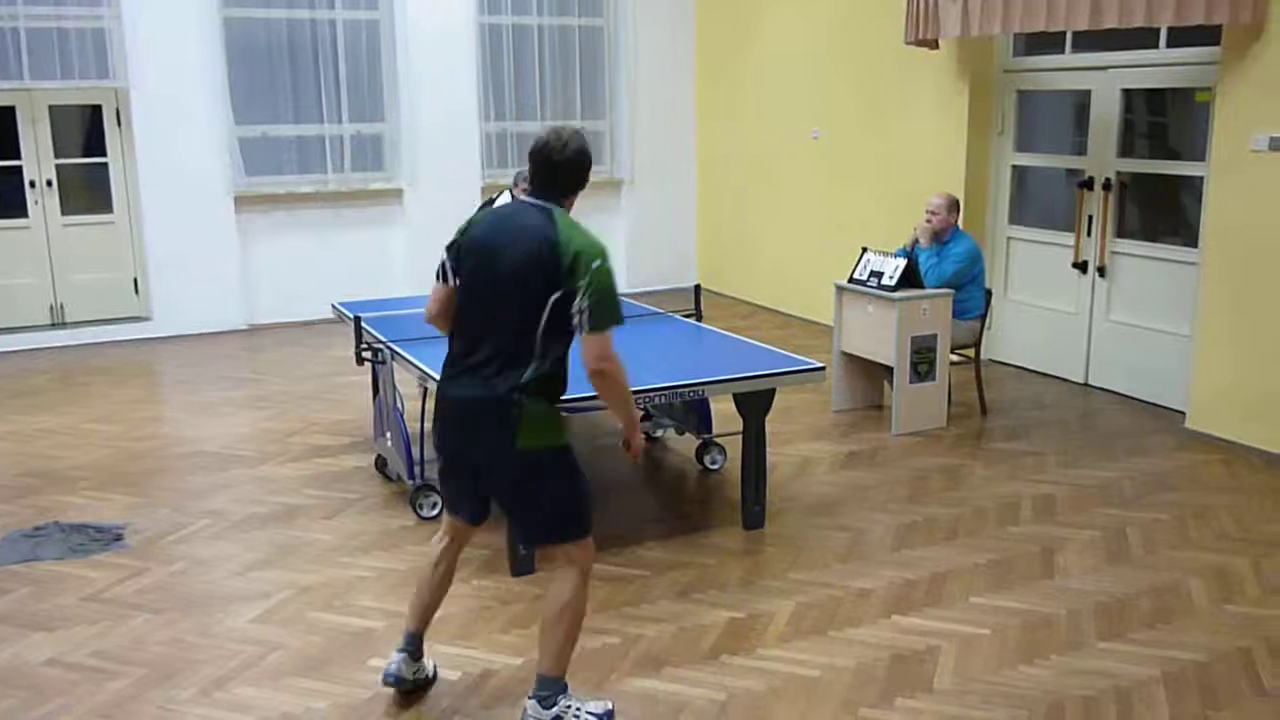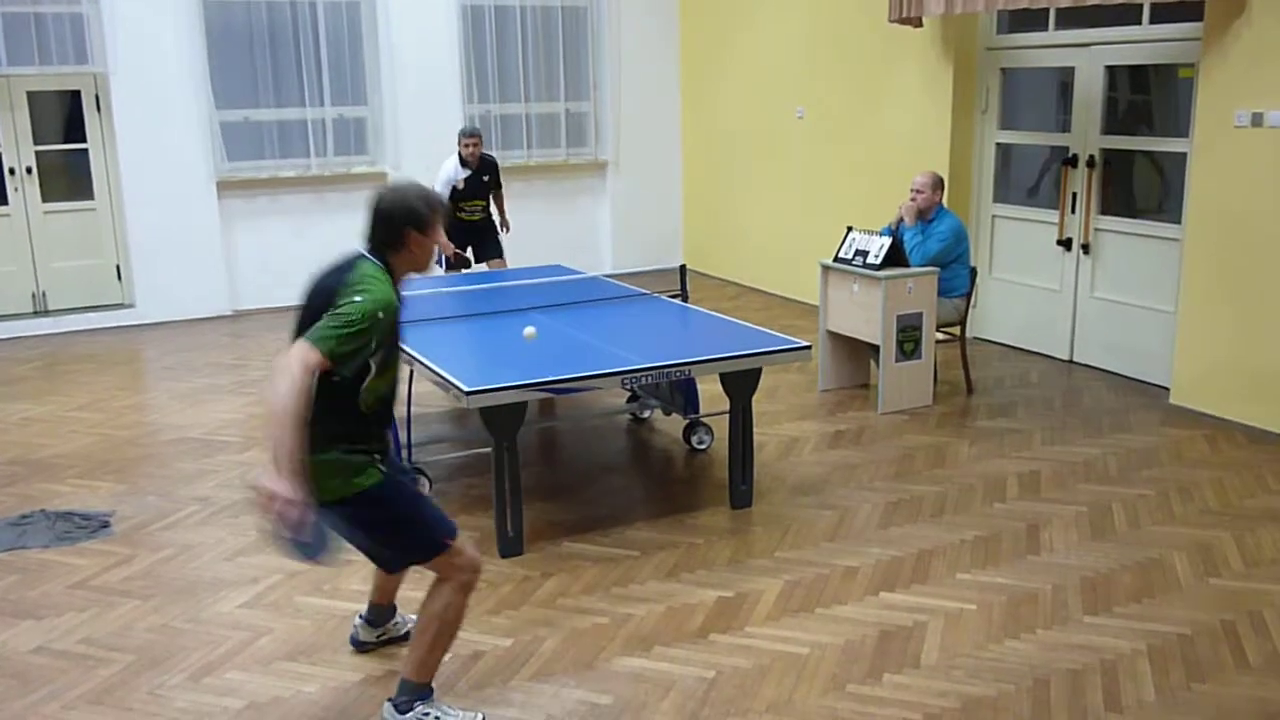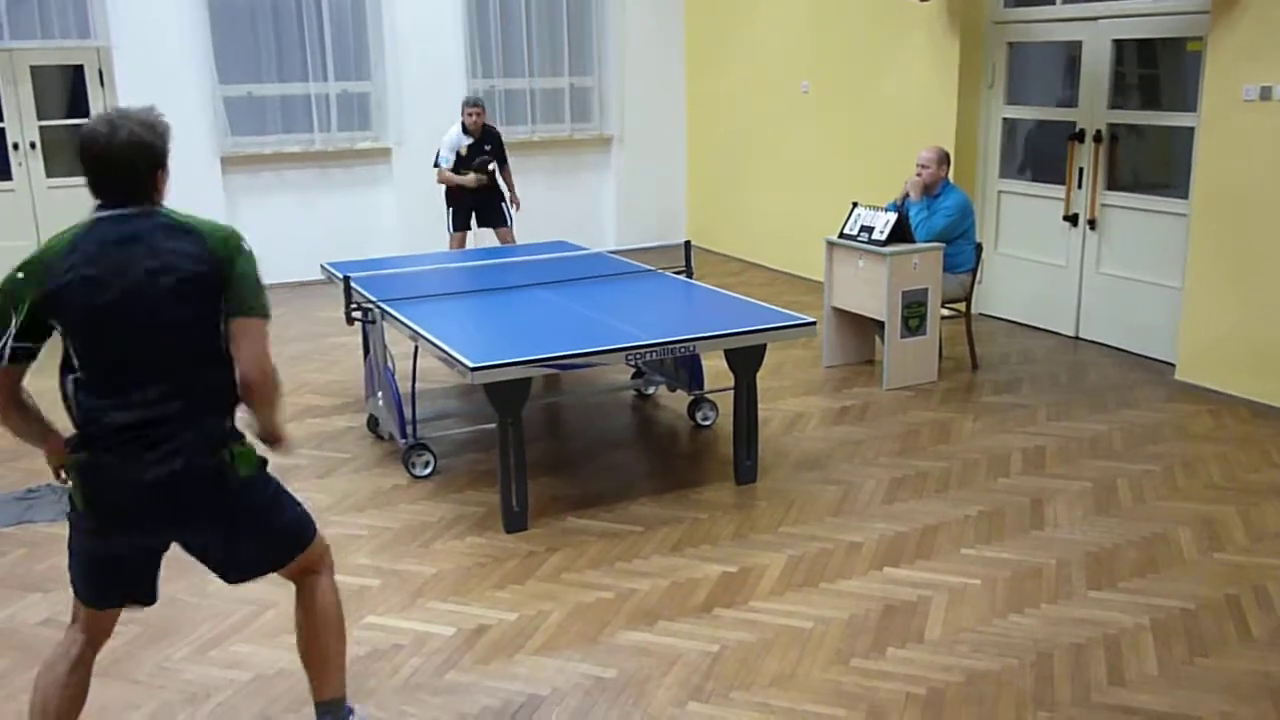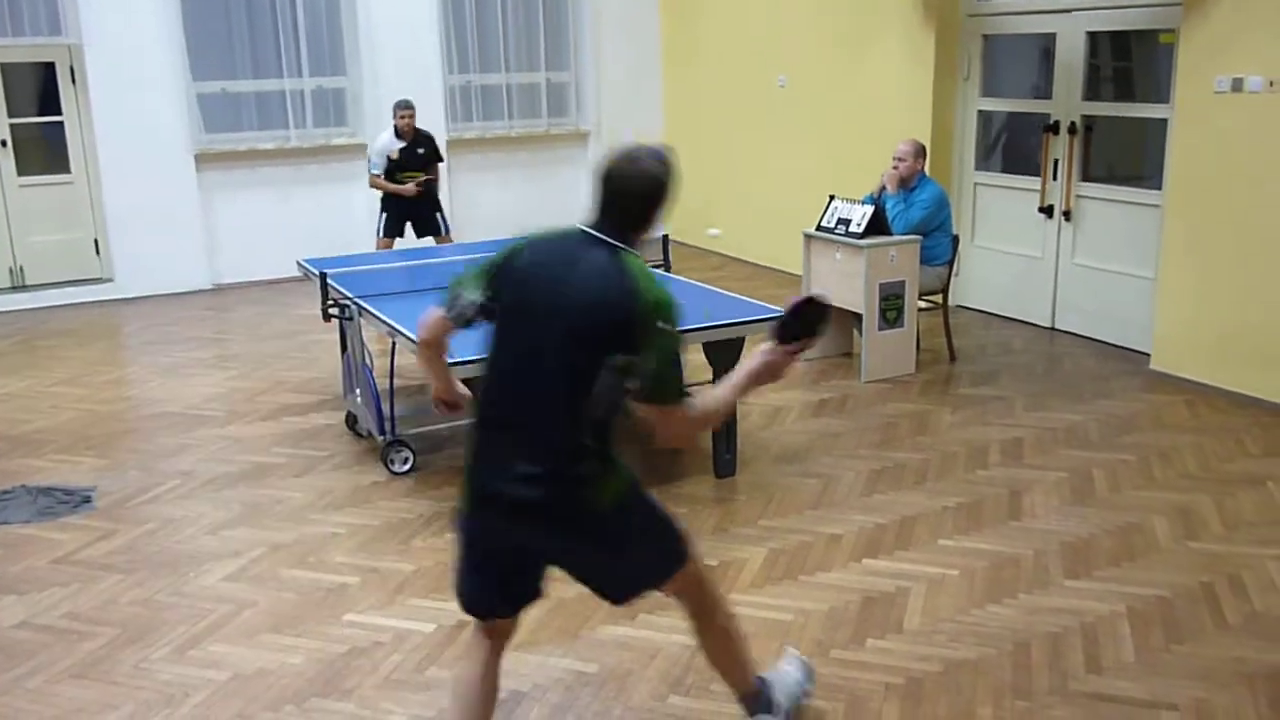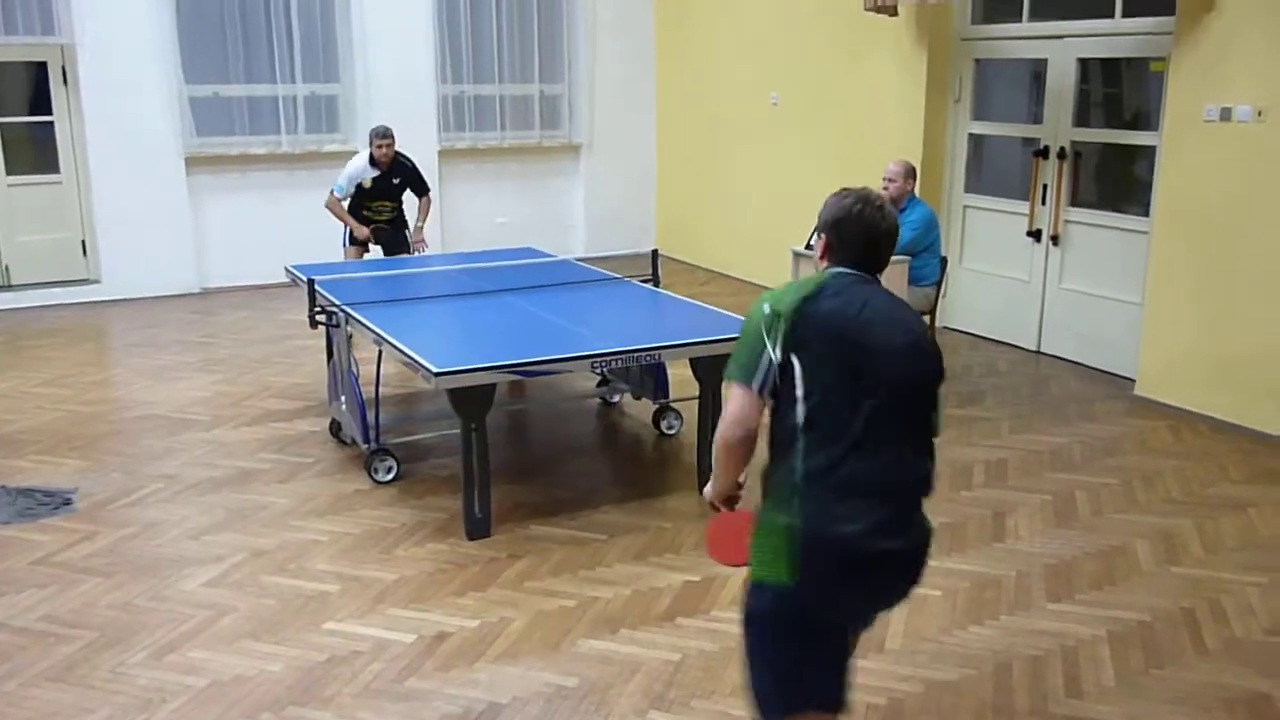
dt=0.7s
person 1, frame 1
left shoulder: (478, 226)
right shoulder: (582, 250)
left elbow: (439, 312)
right elbow: (600, 361)
right wrist: (630, 424)
left hip: (455, 409)
right hip: (519, 424)
left knee: (457, 526)
right knee: (574, 557)
left ankle: (407, 656)
person 1, frame 2
left shoulder: (350, 271)
right shoulder: (368, 300)
right elbow: (295, 369)
right wrist: (284, 472)
left hip: (333, 453)
right hip: (337, 466)
left knee: (423, 525)
right knee: (459, 566)
left ankle: (376, 622)
person 1, frame 3
right shoulder: (218, 245)
right elbow: (256, 375)
left wrist: (57, 447)
right wrist: (270, 427)
left hip: (108, 486)
right hip: (211, 471)
left knee: (86, 630)
right knee: (314, 567)
person 1, frame 4
left shoulder: (522, 255)
right shoulder: (647, 299)
left elbow: (431, 332)
right elbow: (673, 428)
left wrist: (440, 384)
right wrist: (752, 371)
left hip: (490, 490)
right hip: (582, 494)
left knee: (488, 634)
right knee: (693, 585)
person 1, frame 5
left shoulder: (787, 305)
right shoulder: (917, 332)
left elbow: (736, 429)
left wrist: (723, 486)
left hip: (804, 543)
right hip: (899, 547)
right knee: (840, 613)
